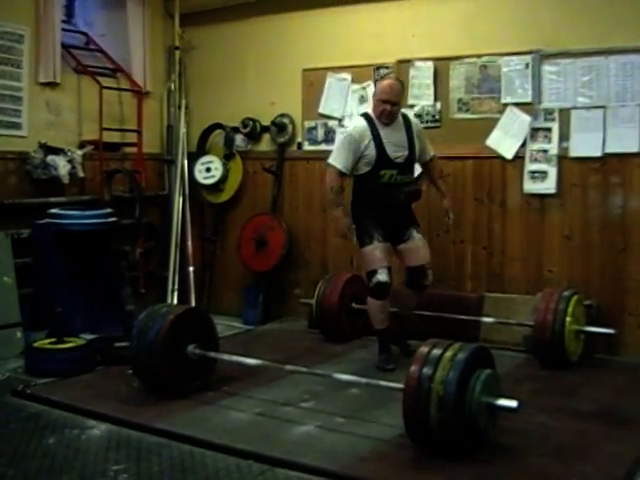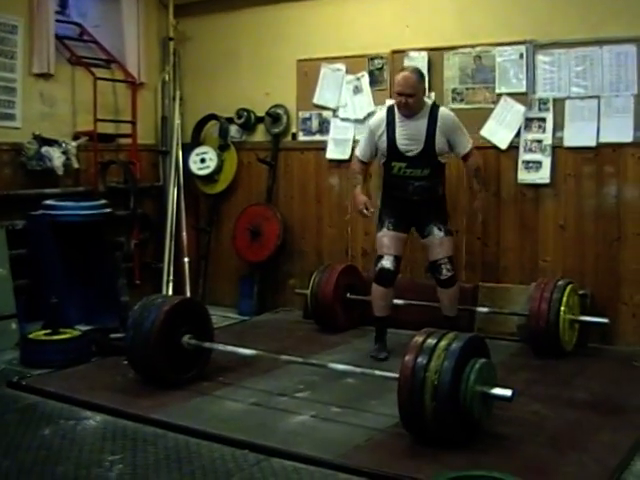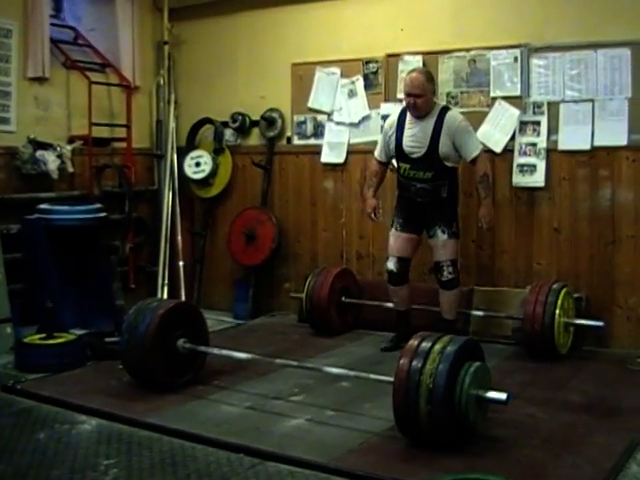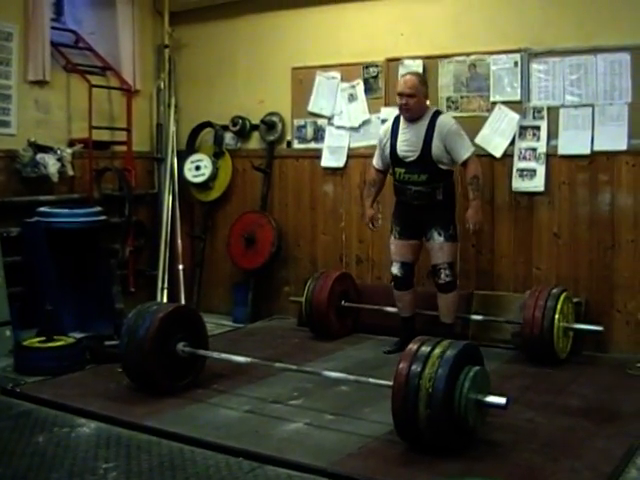
dt=0.3s
person 1, frame 1
left shoulder: (412, 126)
right shoulder: (358, 130)
left elbow: (427, 163)
right elbow: (335, 173)
left wrist: (445, 195)
right wrist: (338, 212)
left hip: (402, 211)
right hip: (370, 214)
left knee: (422, 274)
right knee: (379, 280)
left ankle: (398, 331)
right ankle: (384, 347)
person 1, frame 2
left shoulder: (444, 119)
right shoulder: (380, 121)
left elbow: (468, 155)
right elbow: (360, 159)
left wrist: (479, 191)
right wrist: (358, 191)
left hip: (431, 204)
right hip: (394, 205)
left knee: (444, 269)
right knee: (385, 268)
right ankle: (380, 338)
person 1, frame 3
left shoulder: (453, 121)
right shoulder: (394, 122)
left elbow: (480, 160)
right elbow: (379, 161)
left wrist: (486, 201)
right wrist: (370, 194)
left hip: (441, 207)
right hip: (406, 205)
left knee: (446, 271)
right knee: (395, 269)
right ankle: (403, 330)
person 1, frame 4
left shoulder: (444, 125)
right shoulder: (389, 129)
left elbow: (471, 163)
right elbow: (377, 170)
left wrist: (474, 204)
right wrist: (369, 204)
left hip: (438, 210)
right hip: (403, 210)
left knee: (444, 275)
right knee: (400, 274)
left ankle: (447, 339)
right ankle: (407, 334)
